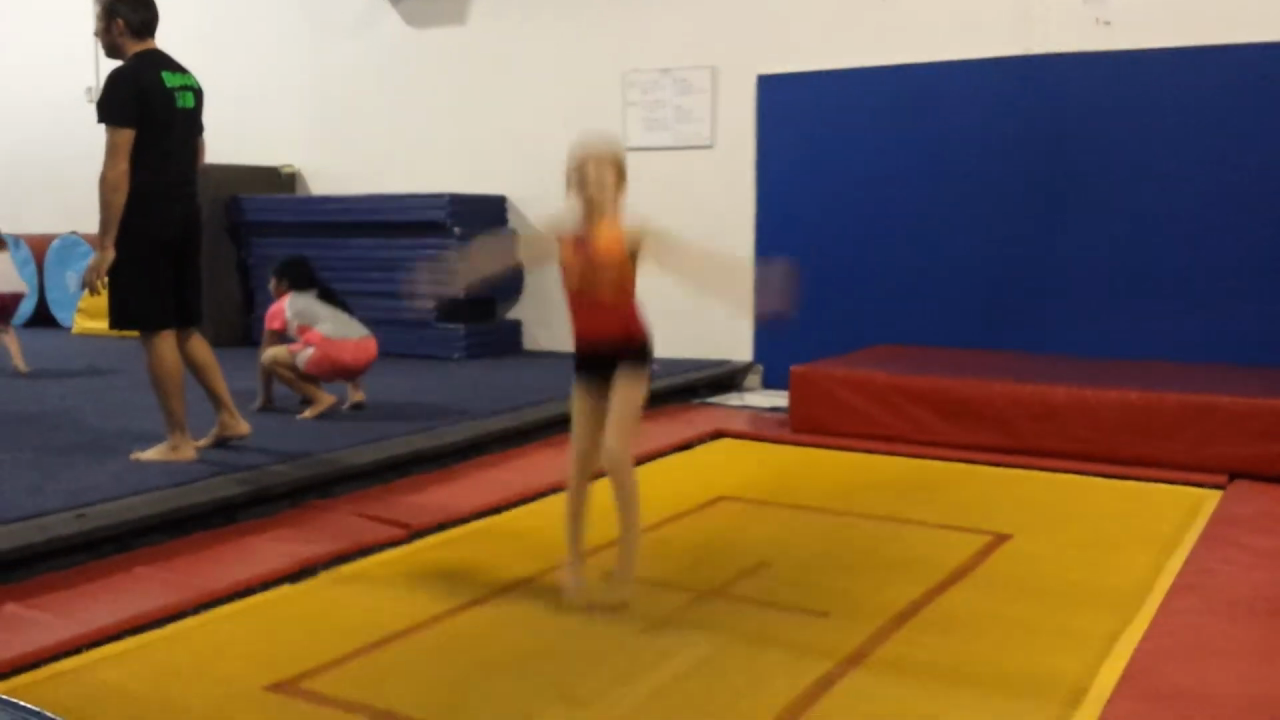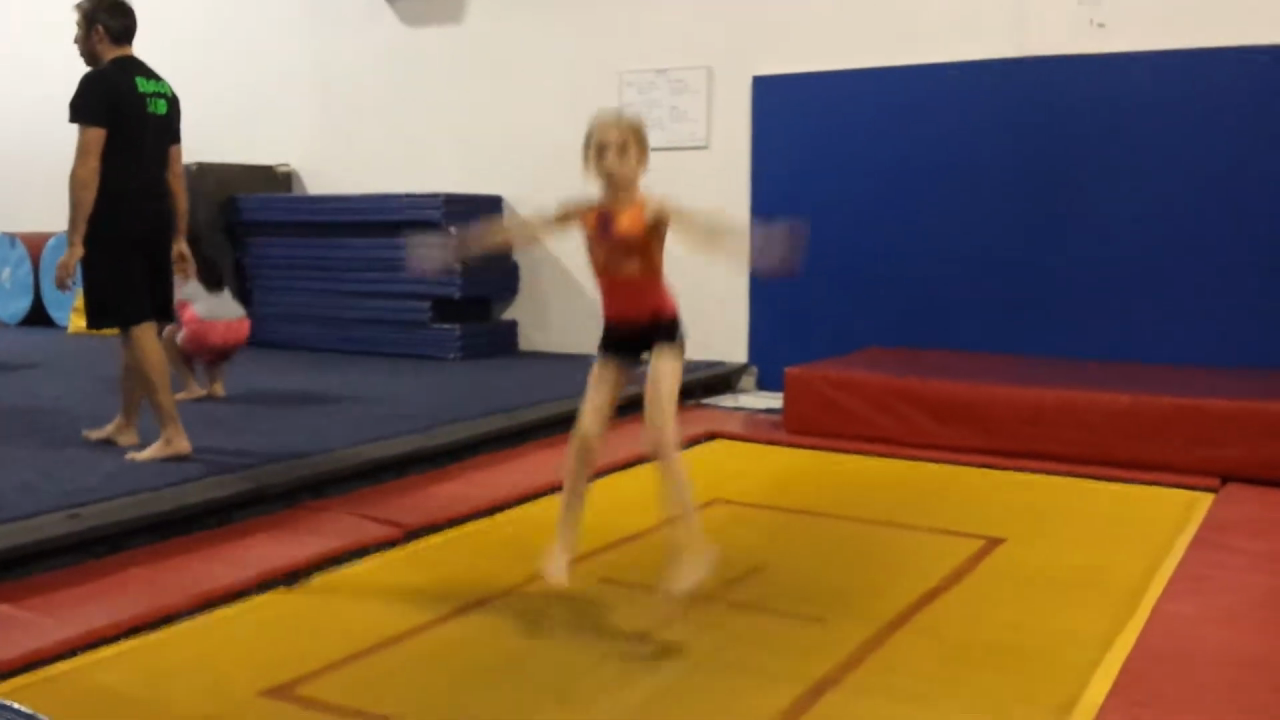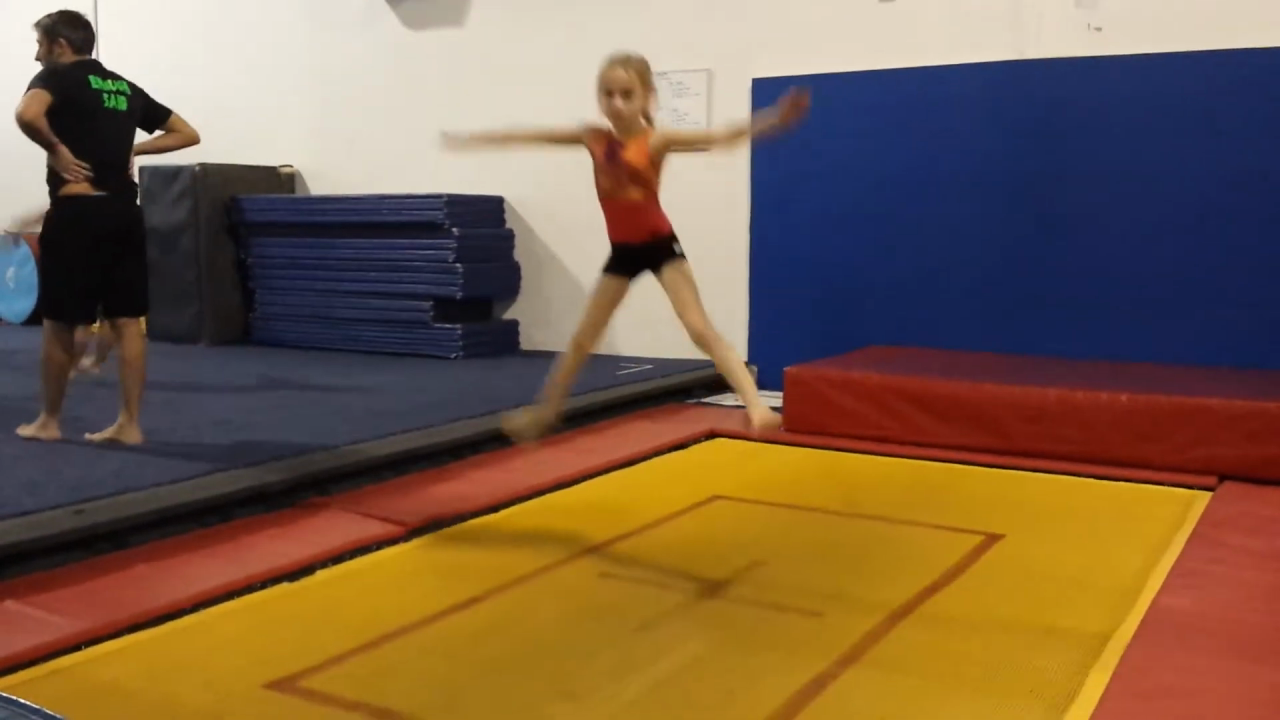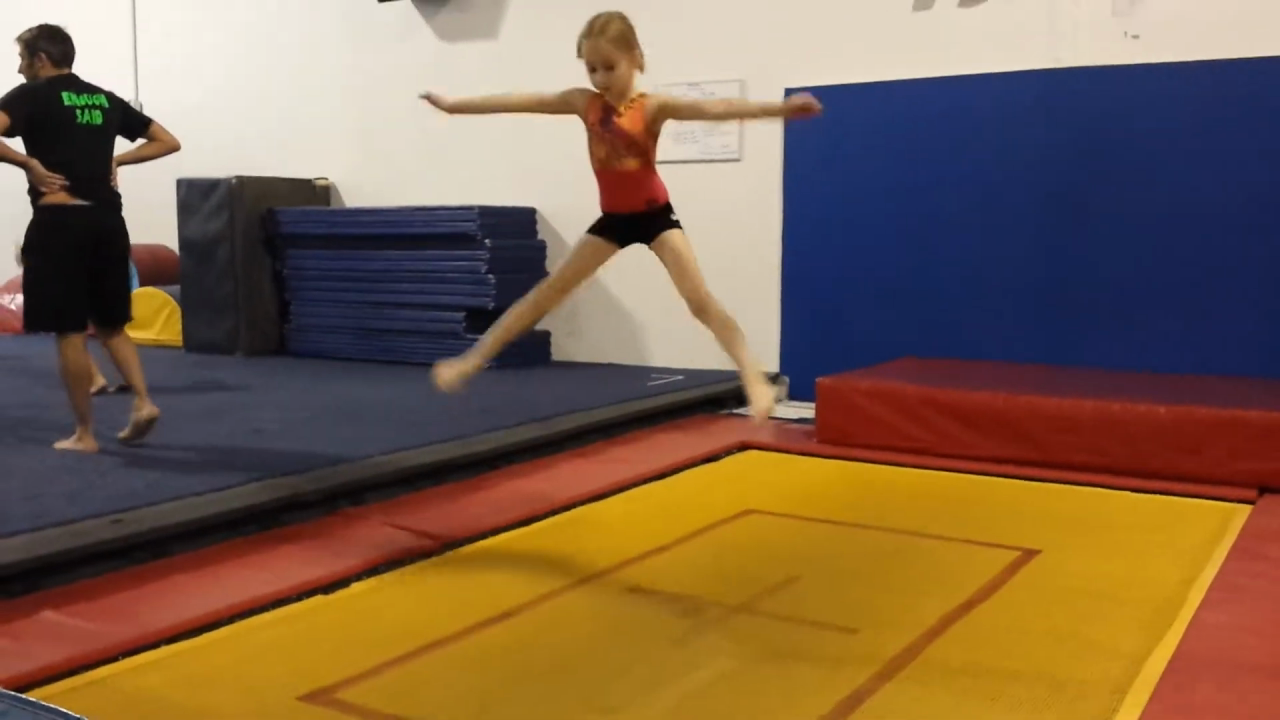
dt=1s
person 1, frame 1
left shoulder: (126, 80)
right shoulder: (186, 78)
left elbow: (117, 169)
left wrist: (106, 245)
left hip: (144, 225)
right hip: (184, 219)
left knee: (157, 332)
right knee: (183, 328)
left ankle: (179, 441)
right ankle: (229, 417)
person 1, frame 2
left shoulder: (100, 83)
right shoulder: (162, 88)
left elbow: (87, 168)
left wrist: (75, 241)
right wrist: (180, 237)
left hip: (114, 225)
right hip: (154, 224)
left knee: (137, 329)
right knee: (138, 327)
left ankle: (173, 434)
right ankle: (125, 425)
person 1, frame 3
left shoulder: (58, 78)
right shoulder: (125, 88)
left elbow: (28, 115)
right elbow: (187, 134)
left wrist: (55, 147)
right wrist: (132, 149)
left hip: (77, 213)
right hip: (124, 213)
left knee: (59, 325)
right knee: (126, 322)
left ankle: (48, 422)
right ankle: (128, 424)
person 1, frame 4
right shoulder: (106, 100)
right elbow: (168, 142)
right wrist: (117, 160)
left hip: (59, 223)
right hip: (107, 221)
left knee: (70, 333)
right knee: (111, 326)
left ankle: (84, 434)
right ankle: (142, 402)
person 2, frame 1
left shoulder: (630, 236)
right shoulder: (561, 235)
left elbow: (683, 258)
right elbow: (502, 251)
left wrist: (735, 287)
left hip: (630, 352)
right hip: (589, 356)
left knee: (617, 459)
right knee: (580, 466)
left ankle: (629, 556)
right ankle: (575, 559)
person 2, frame 2
left shoulder: (654, 213)
right shoulder: (583, 213)
left elbow: (698, 226)
right elbow: (519, 228)
left wrist: (733, 242)
right wrist: (460, 247)
left hip: (660, 329)
right hip: (617, 334)
left knee: (661, 440)
right knee: (585, 437)
left ankle: (693, 546)
right ankle: (564, 541)
person 2, frame 3
left shoulder: (657, 140)
right shoulder: (593, 137)
left elbow: (719, 138)
right elbow: (532, 136)
left wrist: (770, 123)
right wrist: (473, 139)
left hip: (661, 245)
right hip: (622, 251)
left knee: (698, 327)
right knee: (584, 339)
left ankle: (752, 400)
right ankle: (547, 410)
person 2, frame 4
left shoulder: (653, 107)
right shoulder: (583, 102)
left elbow: (714, 109)
right elbow: (521, 100)
left wrist: (777, 109)
right wrist: (456, 105)
left hip: (656, 215)
right hip: (612, 219)
left knee: (699, 300)
right knee: (549, 291)
left ankle: (754, 378)
right ankle: (474, 360)
